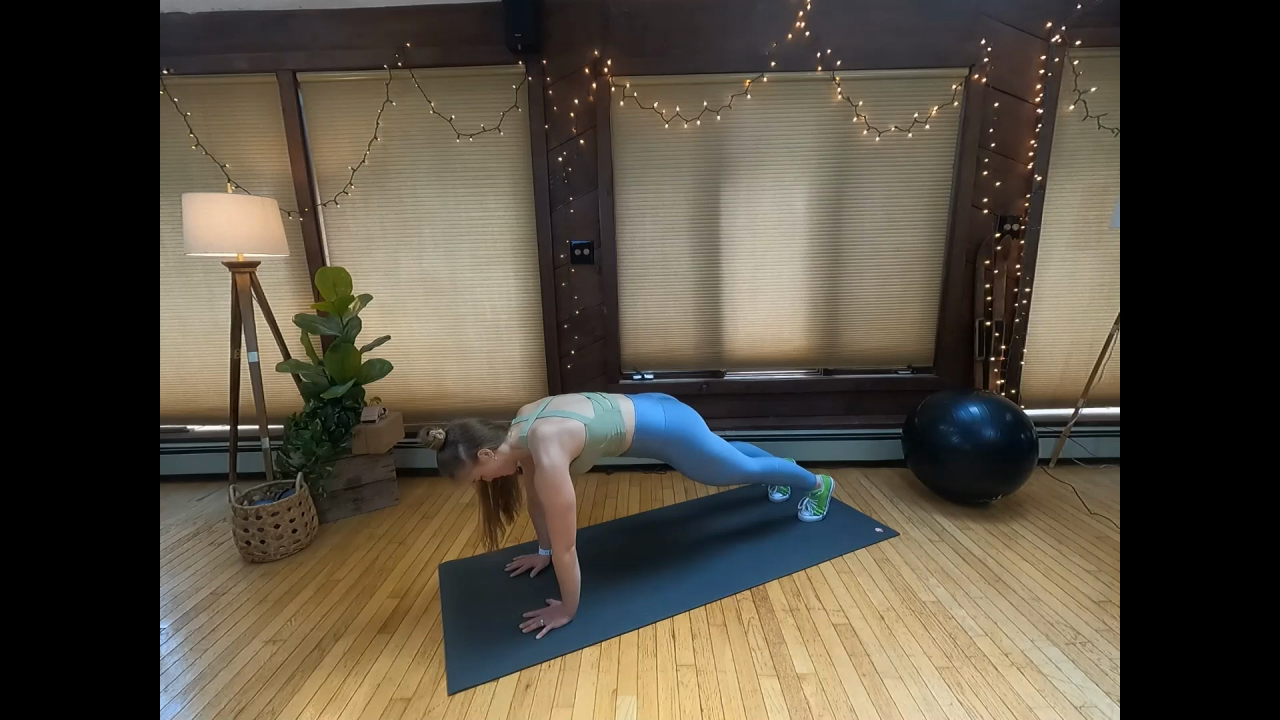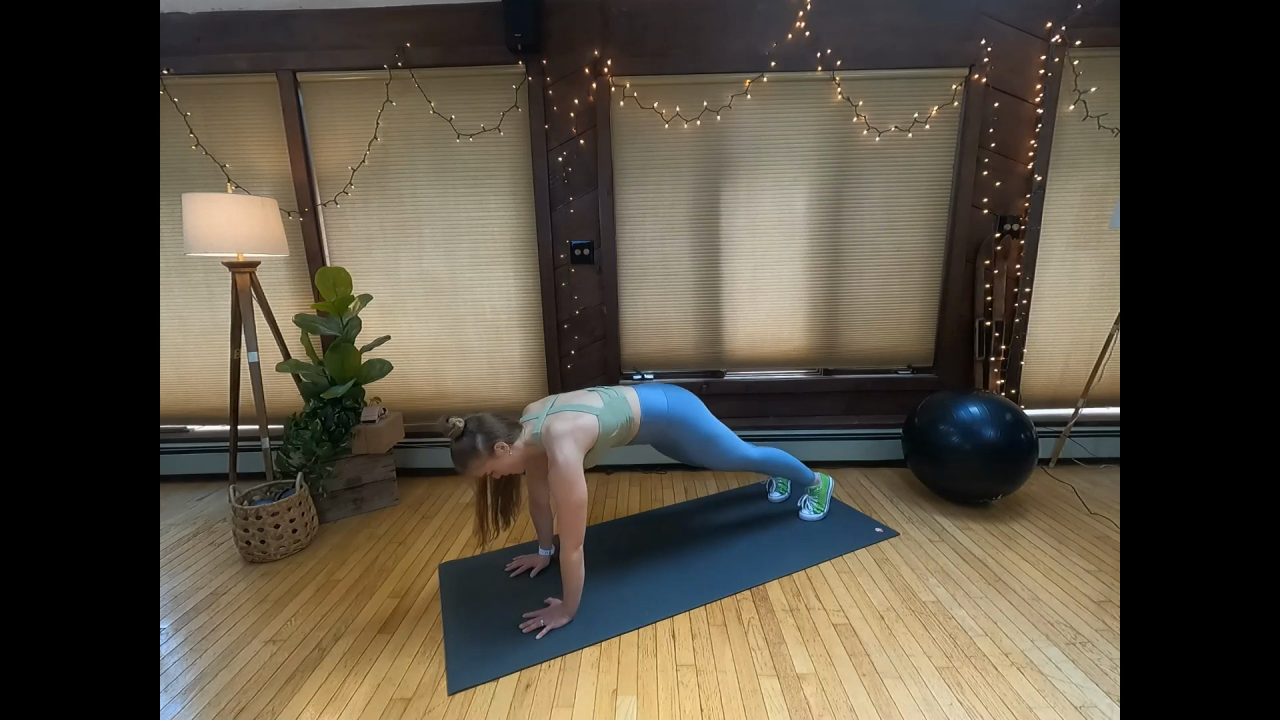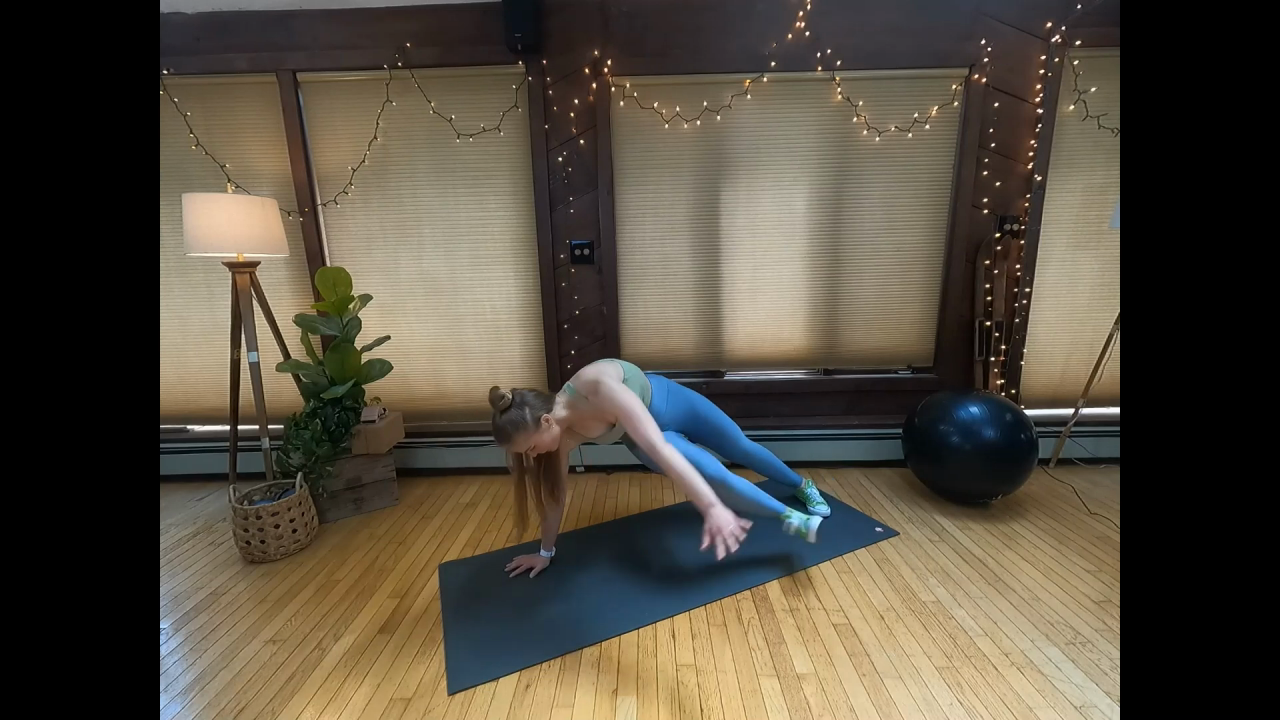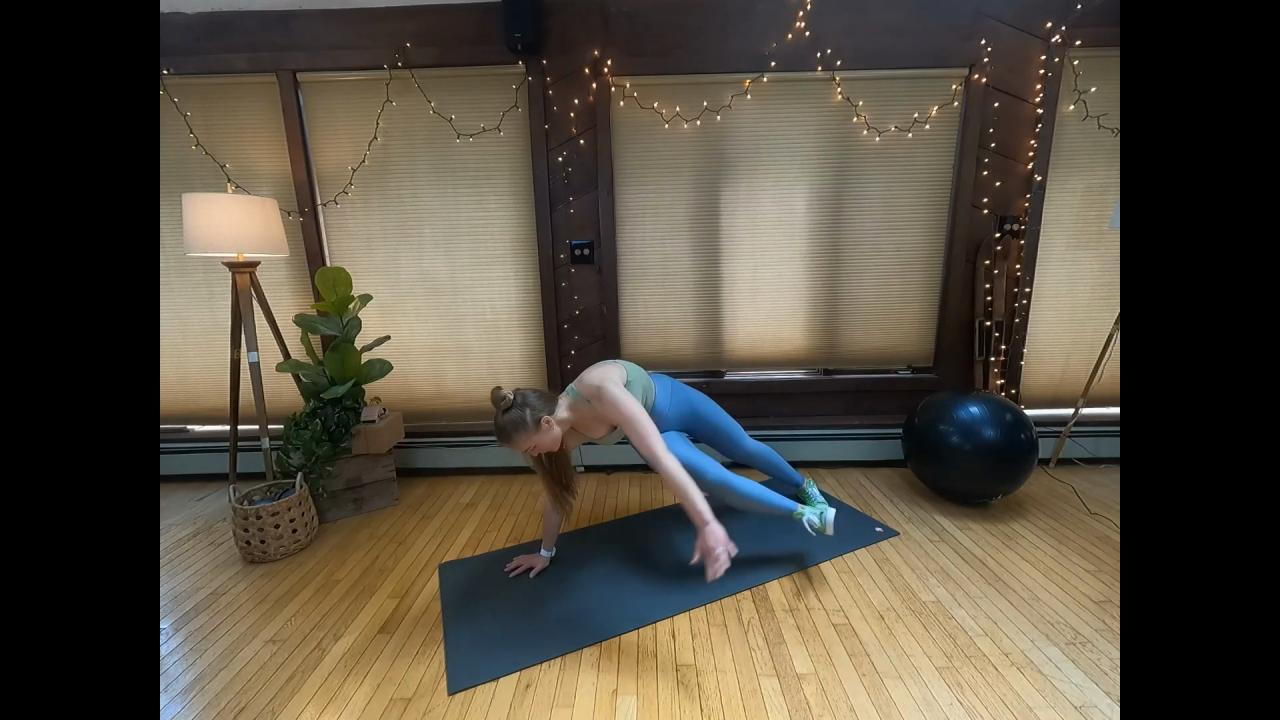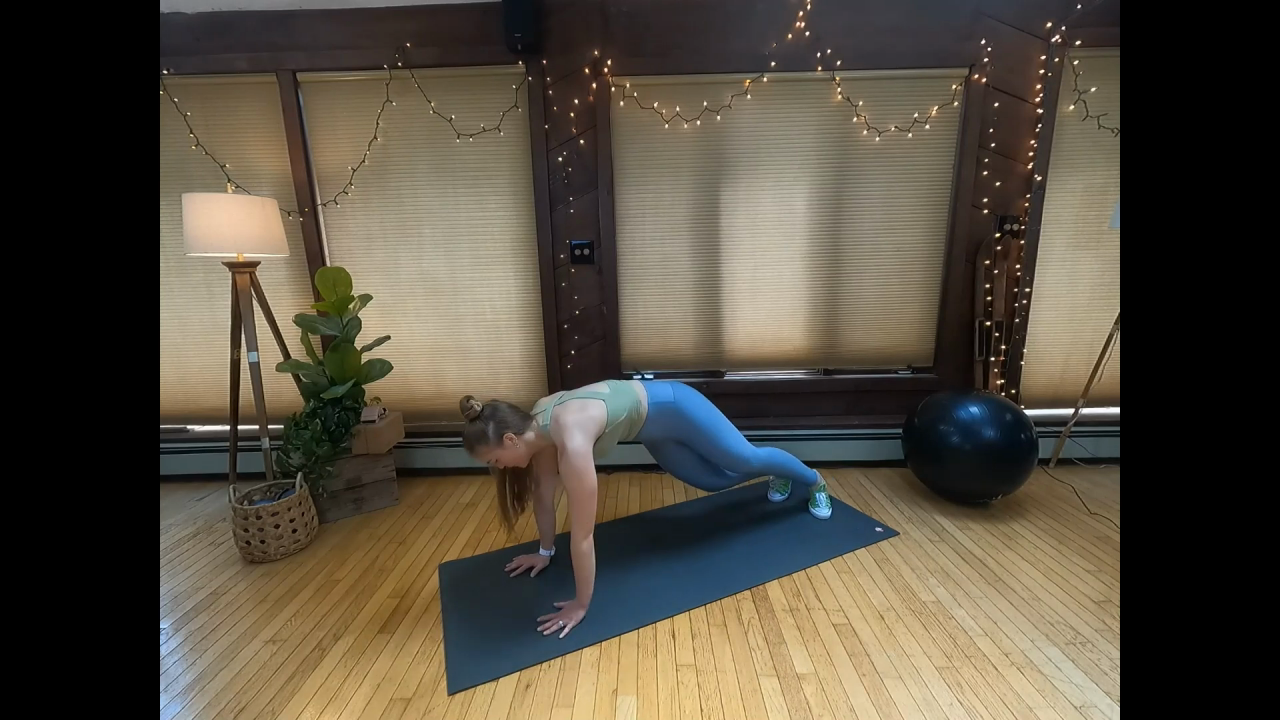
dt=0.4s
person 1, frame 1
left shoulder: (547, 454)
right shoulder: (519, 428)
left elbow: (566, 546)
right elbow: (535, 497)
left wrist: (568, 610)
right wrist: (543, 551)
left hip: (666, 428)
right hip: (646, 412)
left knee: (742, 470)
right knee: (722, 452)
left ankle: (818, 485)
right ankle: (777, 477)
person 1, frame 2
left shoulder: (561, 449)
right shoulder: (526, 427)
left elbow: (573, 544)
right elbow: (539, 496)
left wrist: (567, 609)
right wrist: (543, 551)
left hip: (670, 413)
right hip: (646, 411)
left knee: (741, 456)
right knee: (707, 456)
left ankle: (815, 484)
right ankle: (778, 475)
person 1, frame 3
left shoulder: (598, 385)
right shoulder: (557, 427)
left elbow: (656, 447)
right elbow: (552, 493)
left wrist: (711, 508)
right wrist: (545, 551)
left hip: (666, 400)
right hip: (638, 430)
left knee: (742, 449)
right knee: (713, 476)
left ankle: (801, 485)
right ankle: (791, 518)
person 1, frame 4
left shoulder: (602, 392)
right shoulder: (561, 422)
left elbow: (658, 458)
right elbow: (558, 491)
left wrist: (707, 523)
right wrist: (545, 550)
left hip: (669, 398)
right hip: (657, 427)
left knee: (745, 446)
right knee: (717, 480)
left ankle: (805, 488)
right ankle: (800, 513)
person 1, frame 5
left shoulder: (570, 440)
right shoulder: (537, 422)
left elbow: (583, 535)
right elbow: (543, 493)
left wrist: (580, 605)
right wrist: (545, 550)
left hip: (672, 406)
right hip: (655, 423)
left knee: (745, 457)
right knee: (714, 479)
left ankle: (814, 481)
right ankle: (778, 476)
